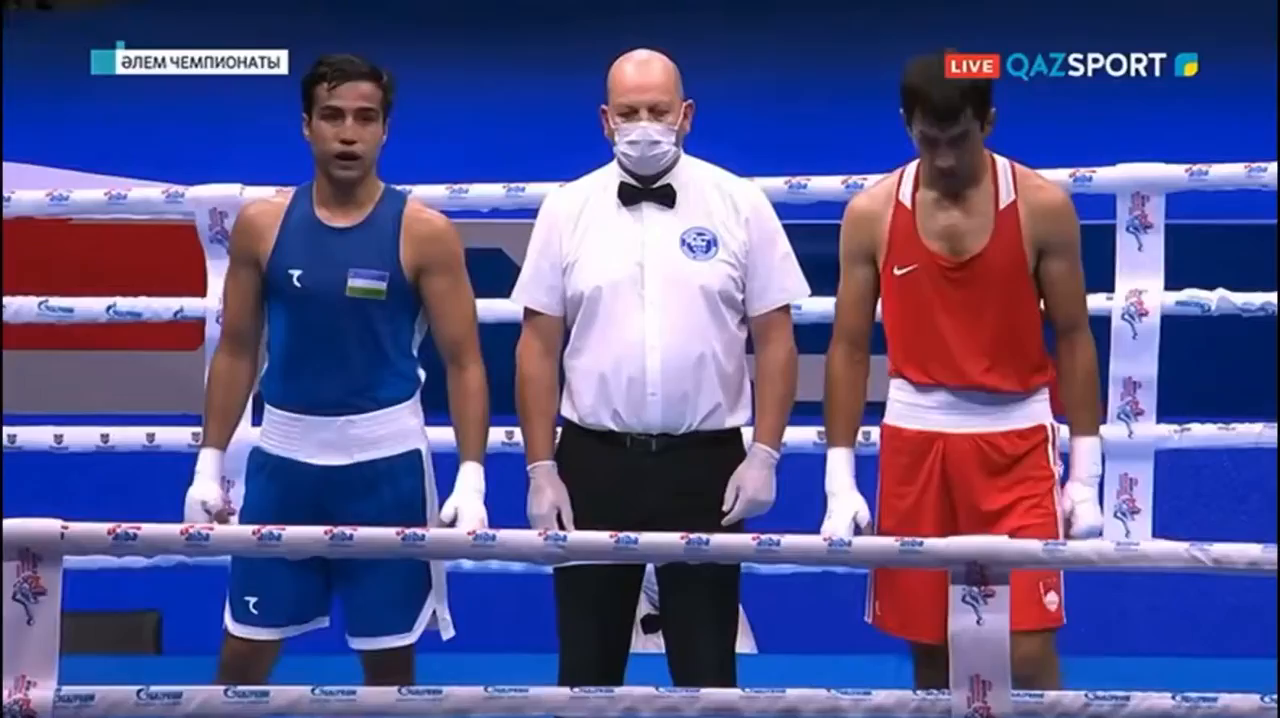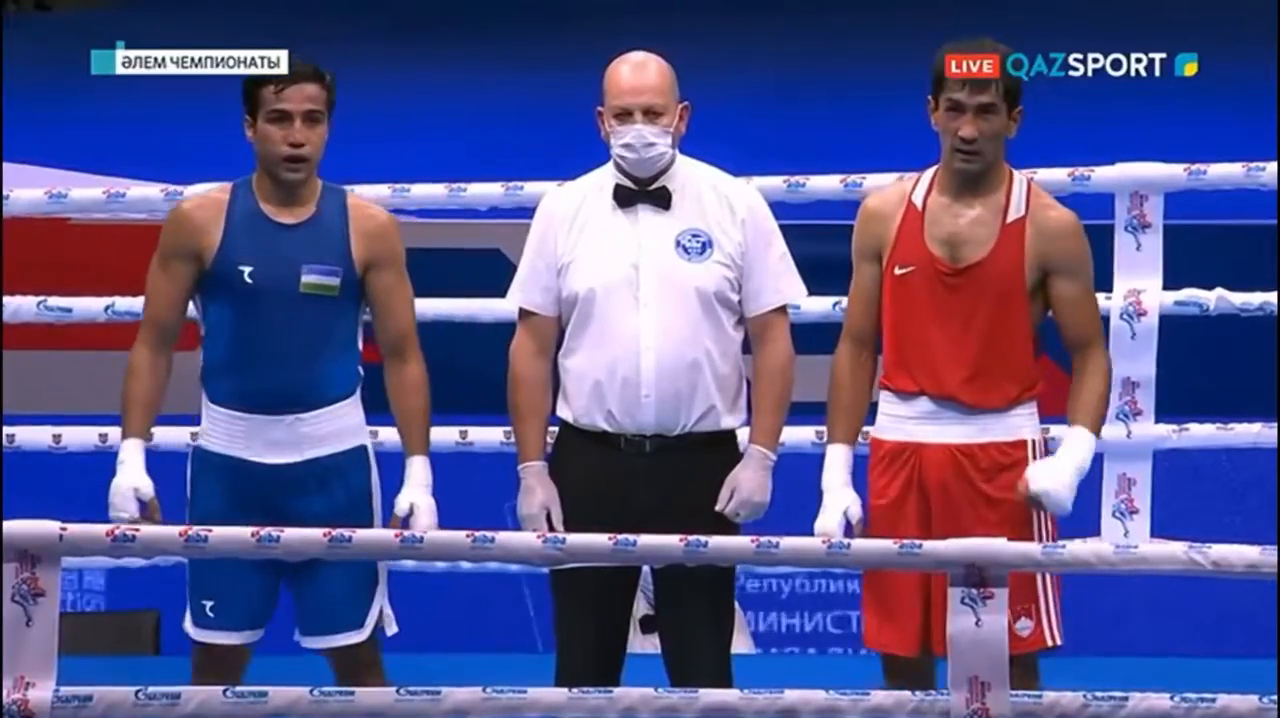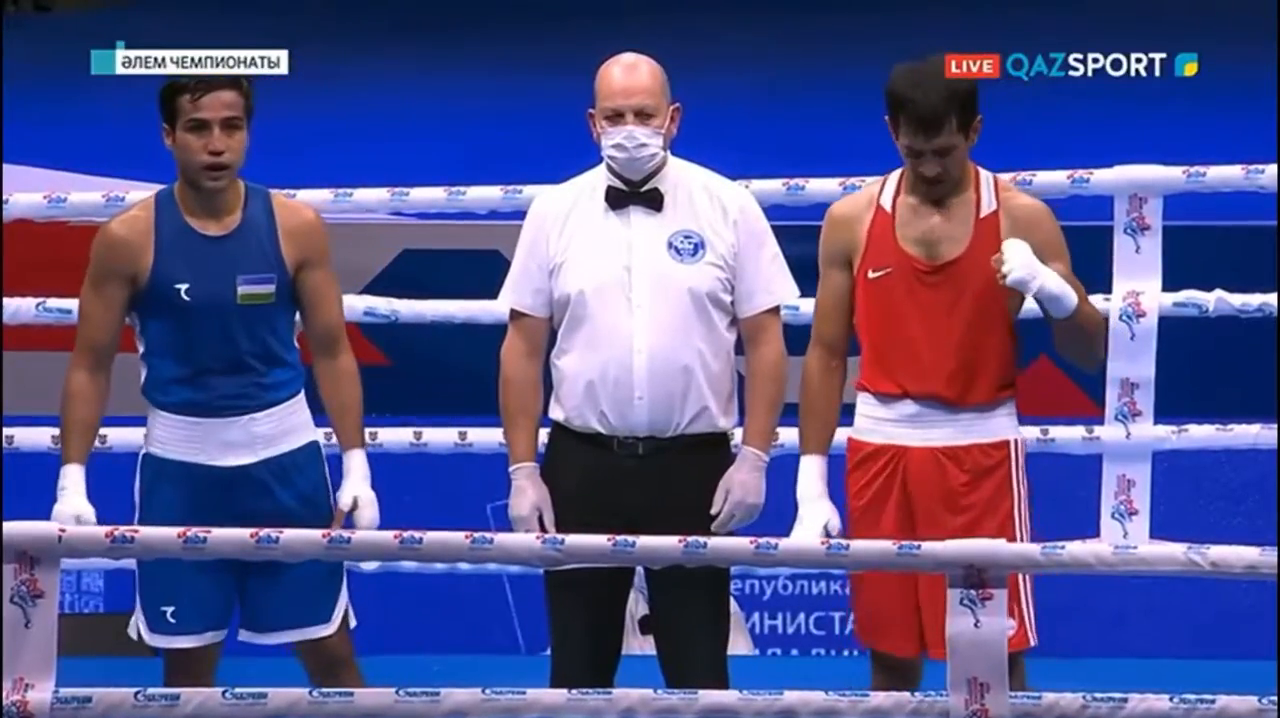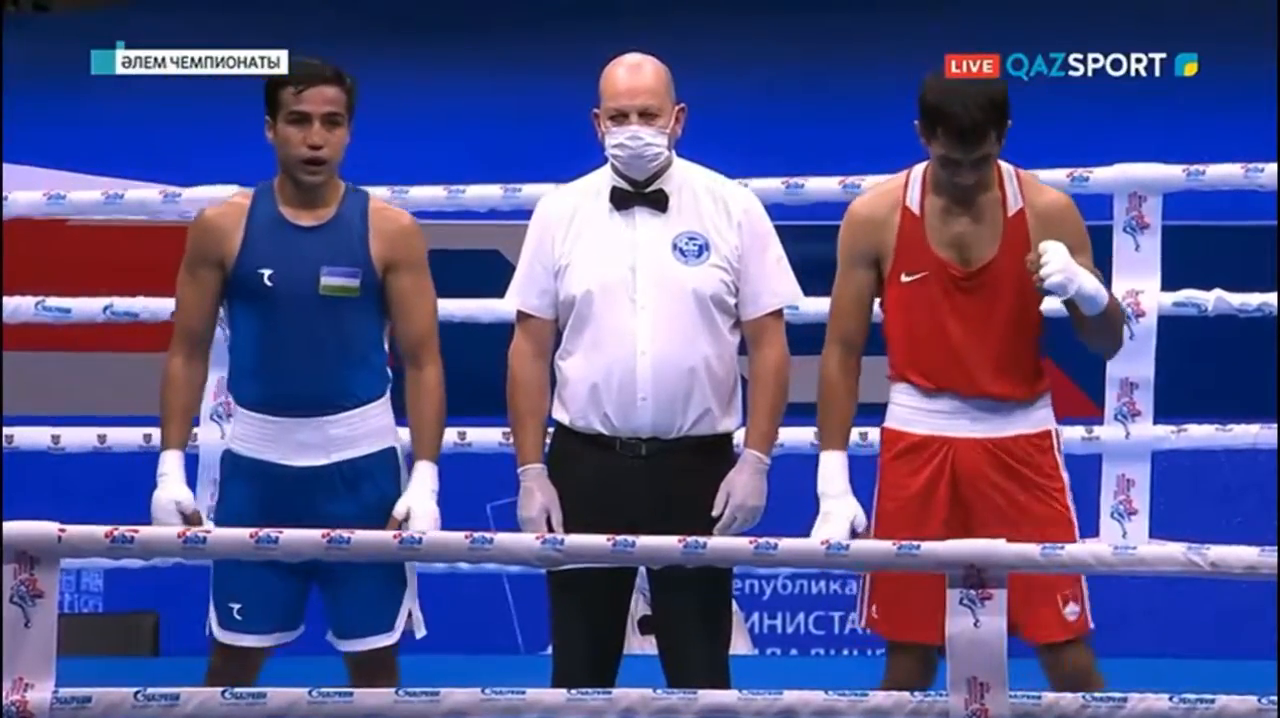
dt=0.7s
person 1, frame 1
left shoulder: (740, 205)
right shoulder: (566, 210)
left elbow: (774, 339)
right elbow: (539, 347)
left wrist: (764, 454)
right wrist: (541, 468)
left hip: (706, 463)
right hip: (593, 462)
left knee: (706, 664)
right knee: (588, 662)
person 1, frame 2
left shoulder: (736, 206)
right shoulder: (562, 209)
left elbow: (772, 339)
right elbow: (532, 346)
left wrist: (761, 455)
right wrist: (532, 468)
left hip: (702, 465)
right hip: (588, 464)
left knee: (702, 665)
right knee: (584, 662)
person 1, frame 3
left shoulder: (728, 207)
right shoulder: (554, 211)
left elbow: (765, 341)
right elbow: (523, 347)
left wrist: (754, 457)
right wrist: (522, 469)
left hip: (694, 465)
right hip: (582, 465)
left knee: (698, 665)
right knee: (579, 663)
person 1, frame 4
left shoulder: (732, 208)
right shoulder: (559, 212)
left elbow: (767, 343)
right elbow: (530, 349)
left wrist: (755, 461)
right wrist: (530, 472)
left hip: (697, 469)
right hip: (585, 467)
left knee: (699, 666)
right knee: (580, 665)
person 2, frame 1
left shoulder: (1043, 206)
right shoulder: (870, 213)
left elbow: (1074, 339)
right elbow: (849, 346)
left wrist: (1086, 471)
right wrist: (839, 478)
left hip: (1015, 438)
right hip: (915, 436)
left knee: (1029, 649)
right knee: (928, 645)
person 2, frame 2
left shoulder: (1052, 226)
right shoulder: (883, 212)
left elbow: (1090, 355)
right elbow: (856, 346)
left wrist: (1073, 456)
right wrist: (836, 474)
left hip: (1002, 454)
right hip: (899, 449)
left knee: (1011, 661)
right knee: (901, 659)
person 2, frame 3
left shoulder: (1022, 217)
right shoulder: (850, 219)
left elbow: (1089, 351)
right elbow: (826, 353)
left wrist: (1053, 289)
right wrist: (811, 484)
left hip: (979, 452)
right hip: (880, 451)
right knee: (891, 659)
person 2, frame 4
left shoulder: (1047, 211)
right shoulder: (873, 216)
left elbow: (1107, 344)
right elbow: (842, 349)
left wrist: (1085, 289)
right wrist: (833, 480)
left hip: (1019, 443)
right hip: (918, 441)
left knee: (1066, 649)
right knee: (908, 650)
person 3, frame 1
left shoulder: (424, 232)
right shoulder: (260, 225)
left elbow: (463, 362)
right elbow: (236, 352)
left wrist: (471, 476)
right wrist: (208, 463)
left hip: (386, 458)
right hip: (283, 457)
left knee: (389, 659)
right knee: (244, 655)
person 3, frame 2
left shoulder: (369, 227)
right shoulder: (199, 221)
left elbow: (402, 355)
right elbow: (153, 344)
left wrist: (418, 470)
right wrist: (131, 454)
left hip: (332, 454)
right hip: (228, 456)
left knee: (355, 653)
right knee: (217, 655)
person 3, frame 3
left shoulder: (297, 226)
right shoulder: (127, 238)
left elbow: (332, 352)
right elbow: (90, 365)
left wrist: (356, 463)
right wrist: (72, 478)
left hip: (283, 453)
right hip: (179, 462)
left knee: (329, 650)
right knee: (186, 660)
person 3, frame 4
left shoulder: (392, 230)
right shoulder: (221, 227)
left elbow: (422, 362)
right elbow: (188, 353)
left wrist: (425, 476)
right wrist: (171, 465)
left hip: (360, 460)
right hip: (256, 462)
left knee: (375, 659)
right knee: (234, 658)
